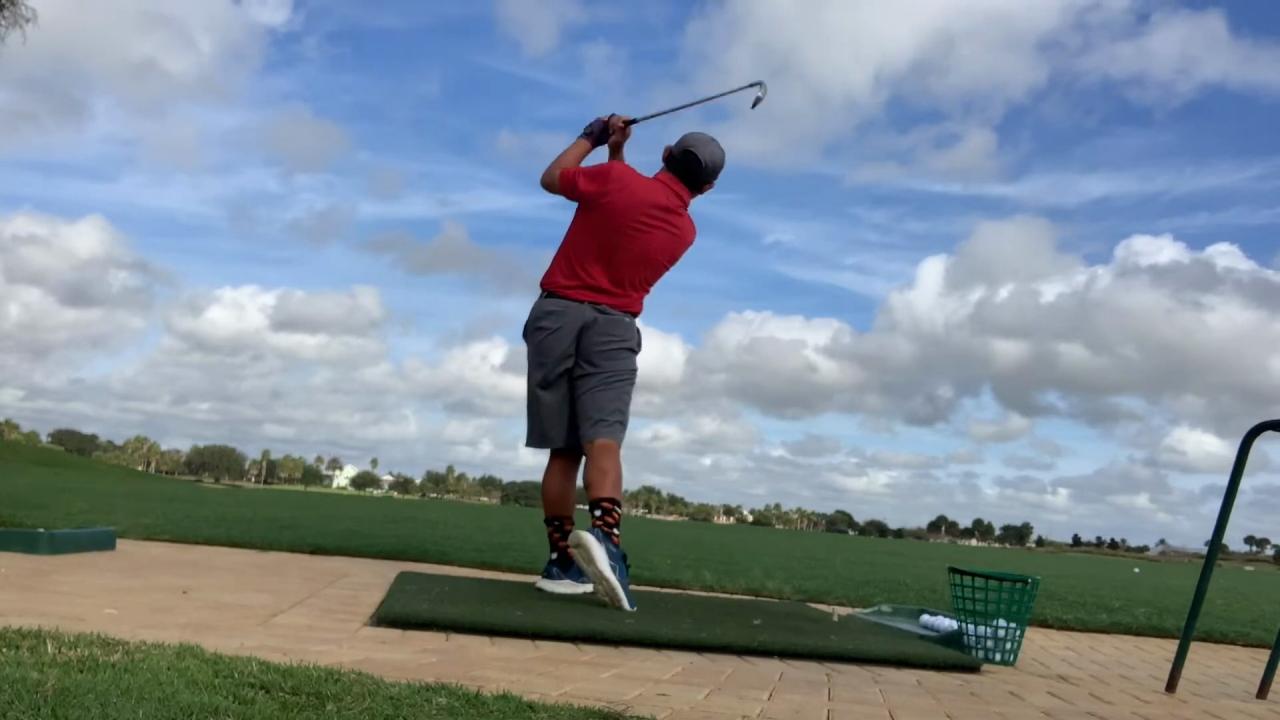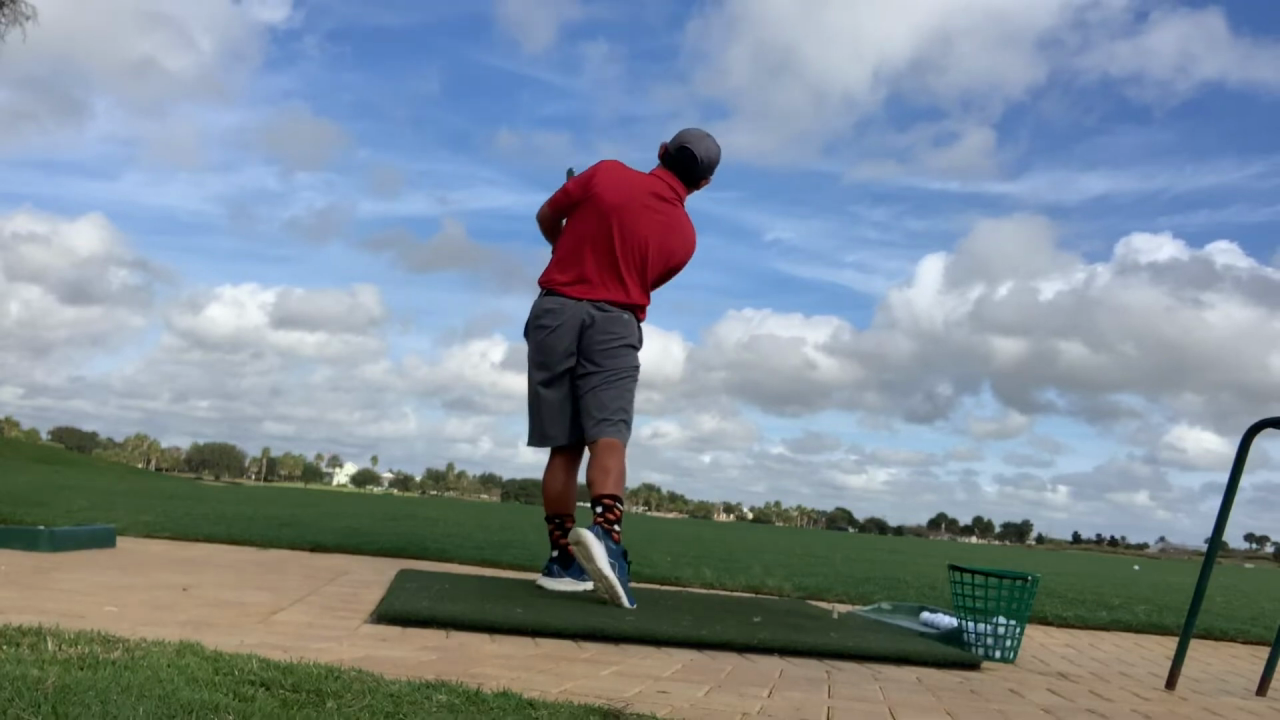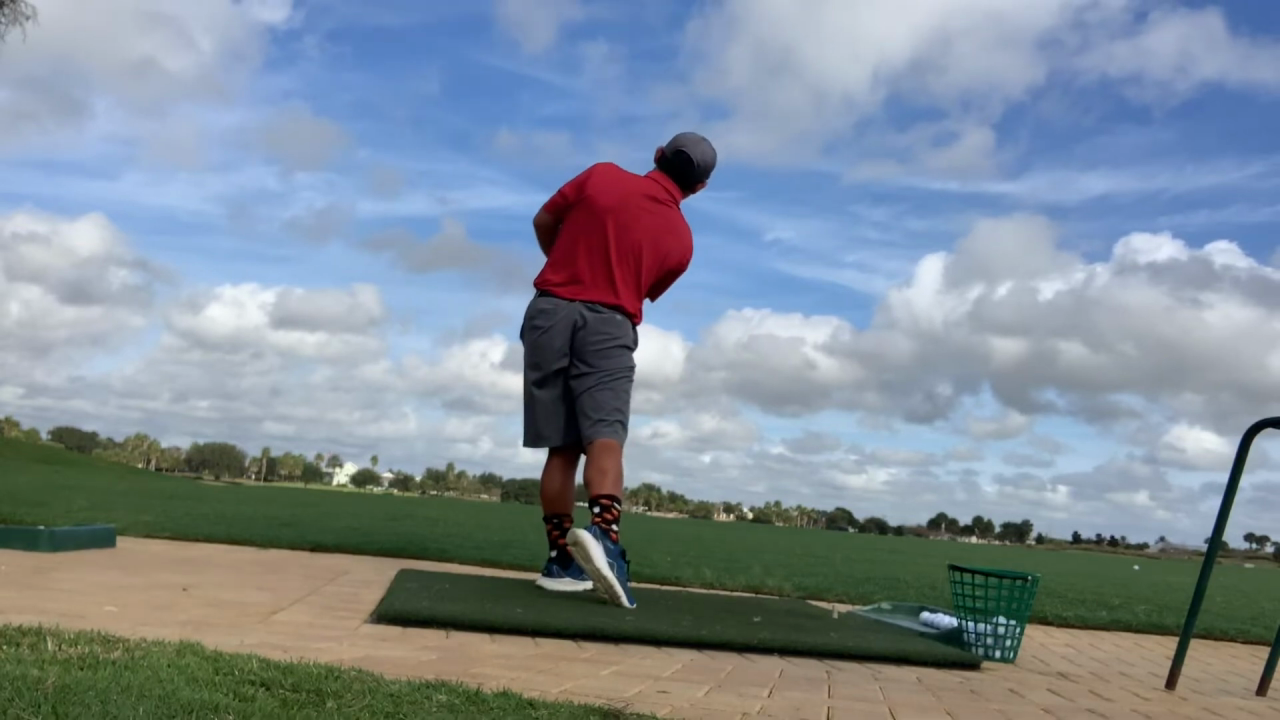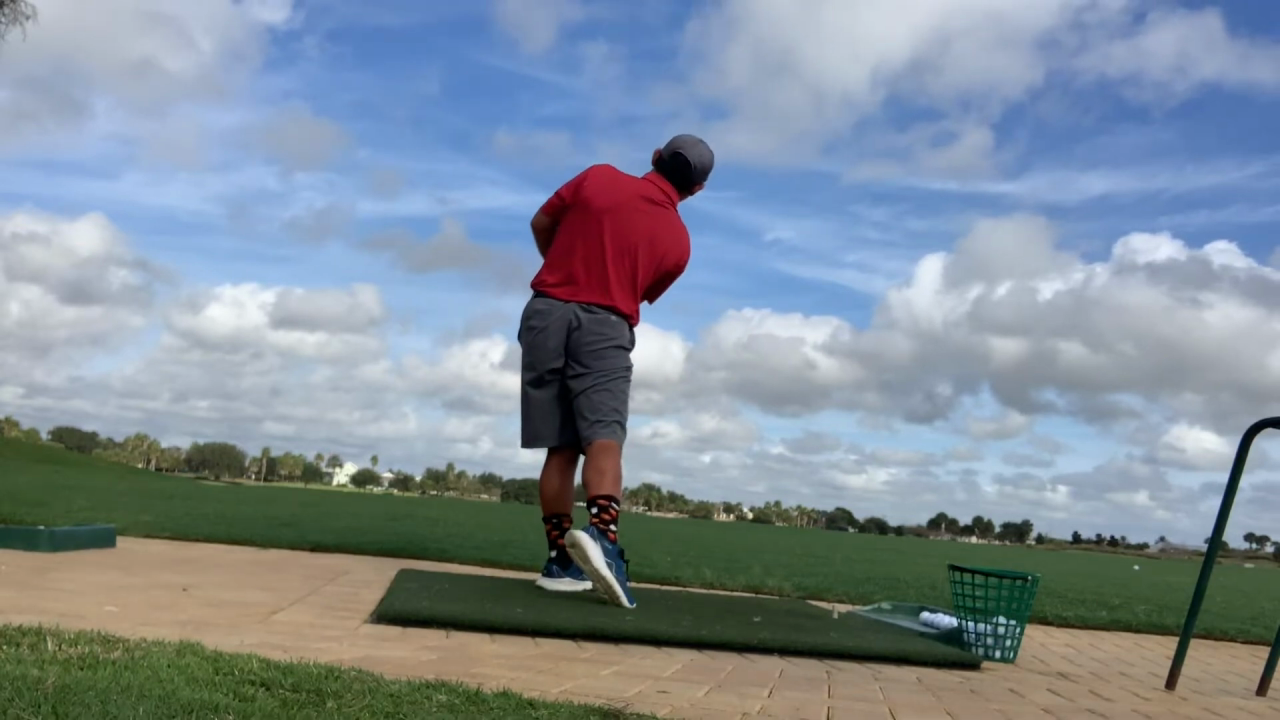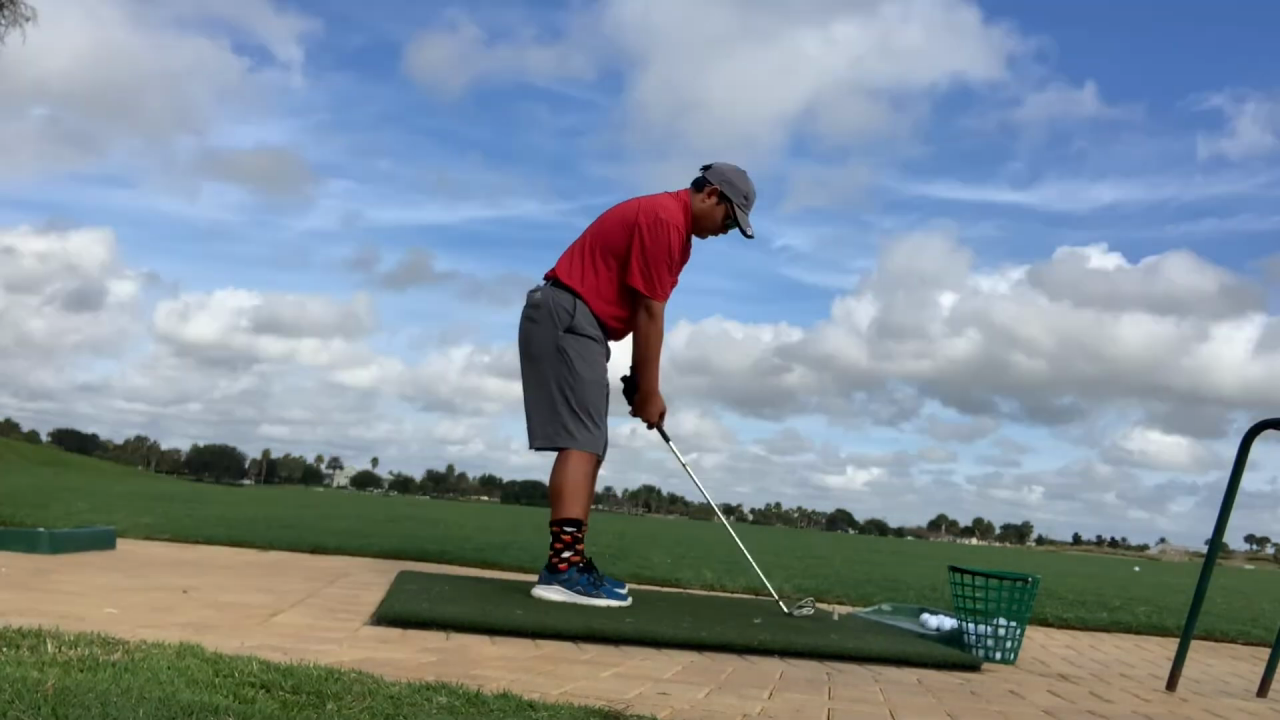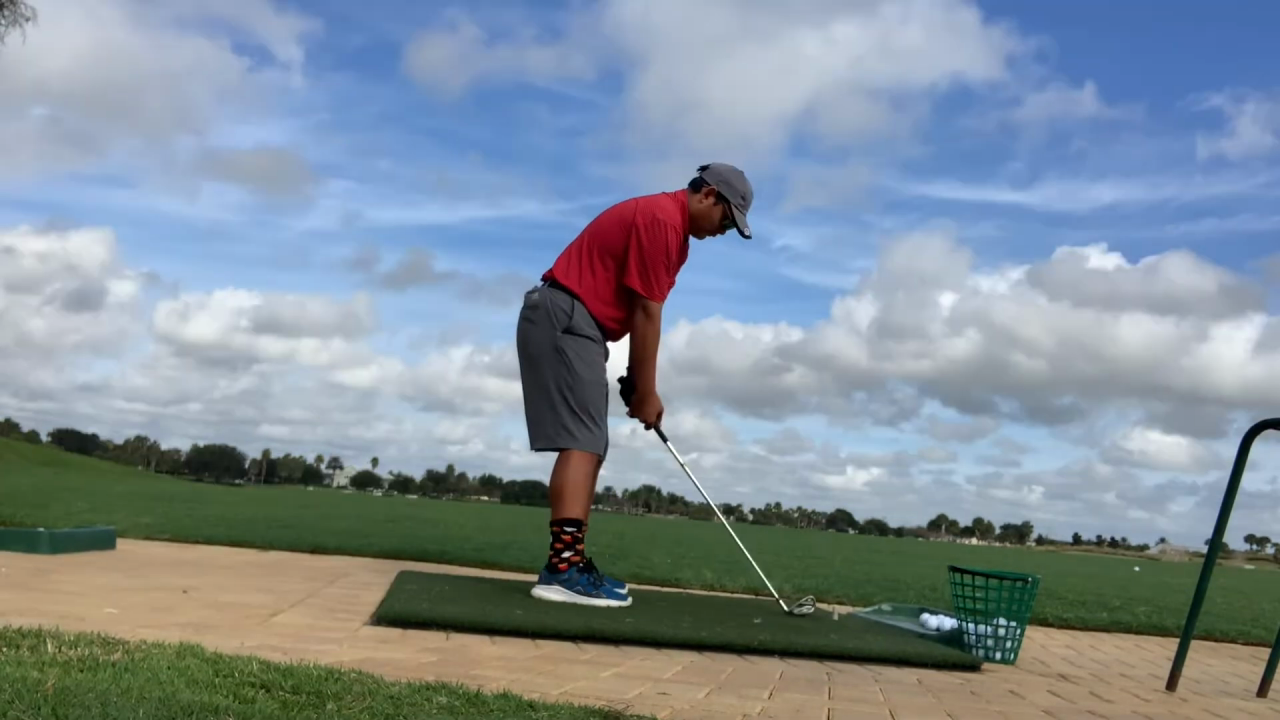
dt=0.3s
person 1, frame 1
left shoulder: (618, 182)
right shoulder: (683, 233)
left elbow: (550, 180)
left wrist: (592, 138)
right wrist: (618, 153)
left hip: (555, 314)
right hip: (610, 327)
left knee: (563, 447)
right knee: (603, 438)
left ankle: (562, 561)
right ankle: (603, 535)
person 1, frame 2
left shoulder: (606, 174)
right shoulder: (683, 236)
left elbow: (546, 218)
left hip: (555, 312)
right hip: (614, 324)
left knee: (564, 444)
right knee: (608, 435)
left ankle: (562, 558)
right ankle: (605, 532)
person 1, frame 3
left shoulder: (602, 176)
right shoulder: (680, 239)
left elbow: (543, 222)
left hip: (550, 312)
right hip: (608, 325)
left knee: (562, 445)
right knee: (605, 435)
left ankle: (561, 559)
right ankle: (603, 531)
person 1, frame 4
left shoulder: (599, 177)
right shoulder: (677, 241)
left elbow: (541, 224)
left hip: (547, 313)
right hip: (604, 327)
left knee: (561, 445)
right knee: (604, 435)
left ankle: (561, 559)
right ankle: (602, 532)
person 1, frame 5
left shoulder: (667, 220)
right shoulder: (664, 218)
left elbow: (641, 310)
right elbow: (649, 312)
left wrist: (640, 381)
right wrist: (649, 390)
left hip: (572, 321)
right hip: (566, 317)
left knee: (586, 444)
right knee: (581, 442)
left ankle: (567, 563)
right ankle: (563, 568)
person 1, frame 6
left shoulder: (667, 223)
right shoulder: (661, 218)
left elbow: (639, 311)
right elbow: (646, 313)
left wrist: (638, 382)
right wrist: (646, 392)
left hip: (570, 322)
right hip: (564, 317)
left knee: (586, 443)
right knee: (582, 442)
left ankle: (568, 563)
right ankle: (564, 567)
